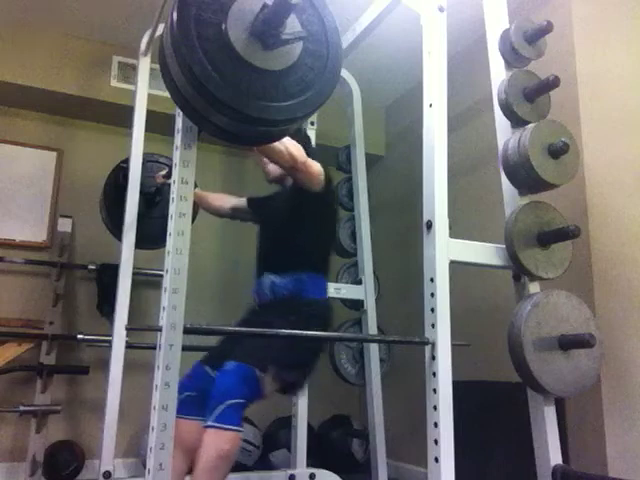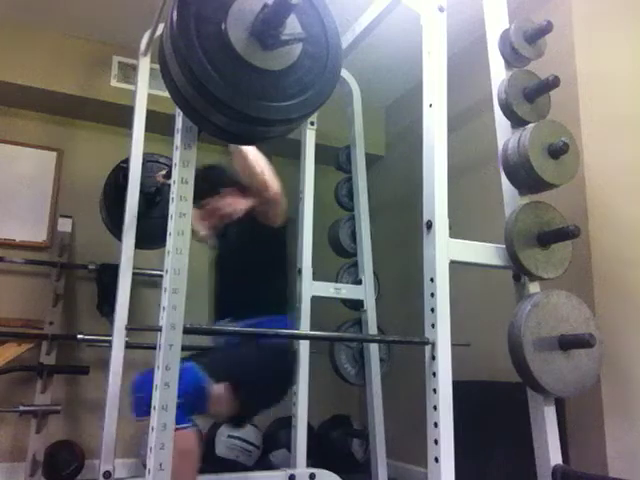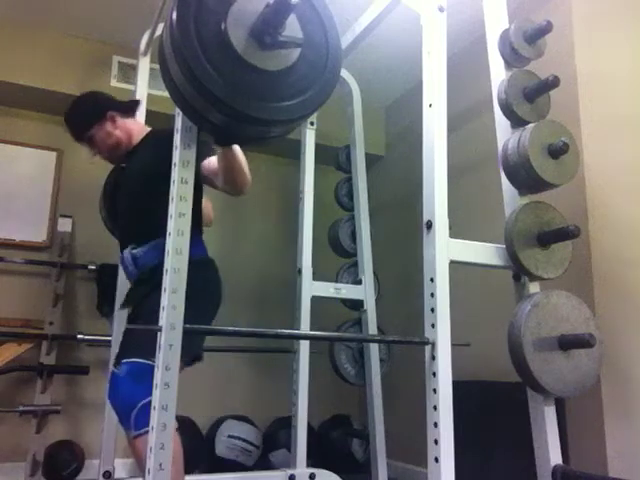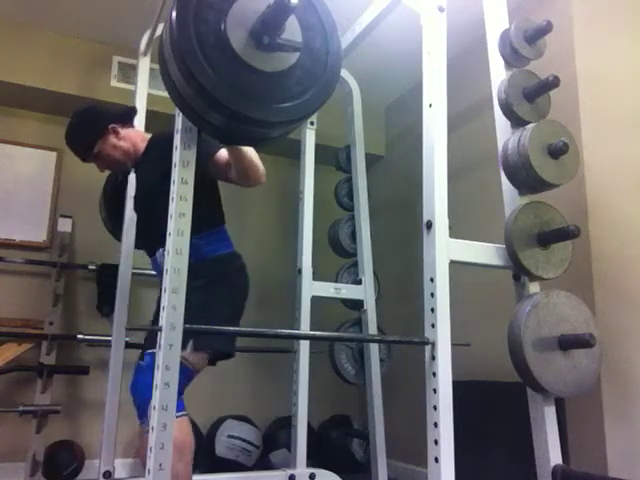
dt=0.5s
person 1, frame 1
left shoulder: (313, 188)
right shoulder: (275, 203)
left elbow: (294, 159)
right elbow: (226, 205)
left hip: (299, 313)
right hip: (268, 311)
left knee: (228, 391)
right knee: (195, 388)
person 1, frame 2
left shoulder: (260, 223)
right shoulder: (229, 231)
left elbow: (268, 190)
right elbow: (203, 229)
left hip: (266, 353)
right hip: (236, 348)
right knee: (148, 388)
person 1, frame 3
left shoulder: (171, 144)
right shoulder: (133, 164)
left elbow: (236, 184)
left hip: (184, 283)
right hip: (152, 287)
left knee: (135, 393)
right knee: (127, 392)
person 1, frame 4
left shoulder: (177, 146)
right shoulder: (142, 172)
left elbow: (252, 175)
left hip: (212, 279)
right hip: (184, 283)
right knee: (148, 389)
